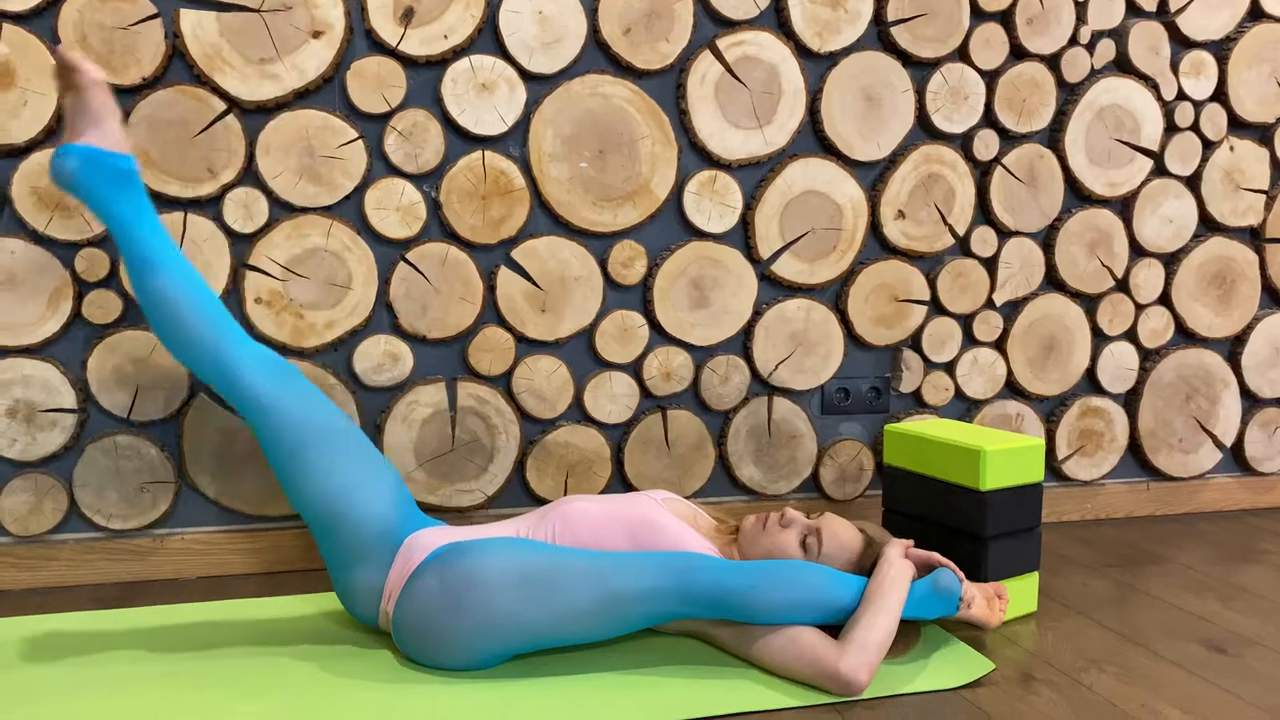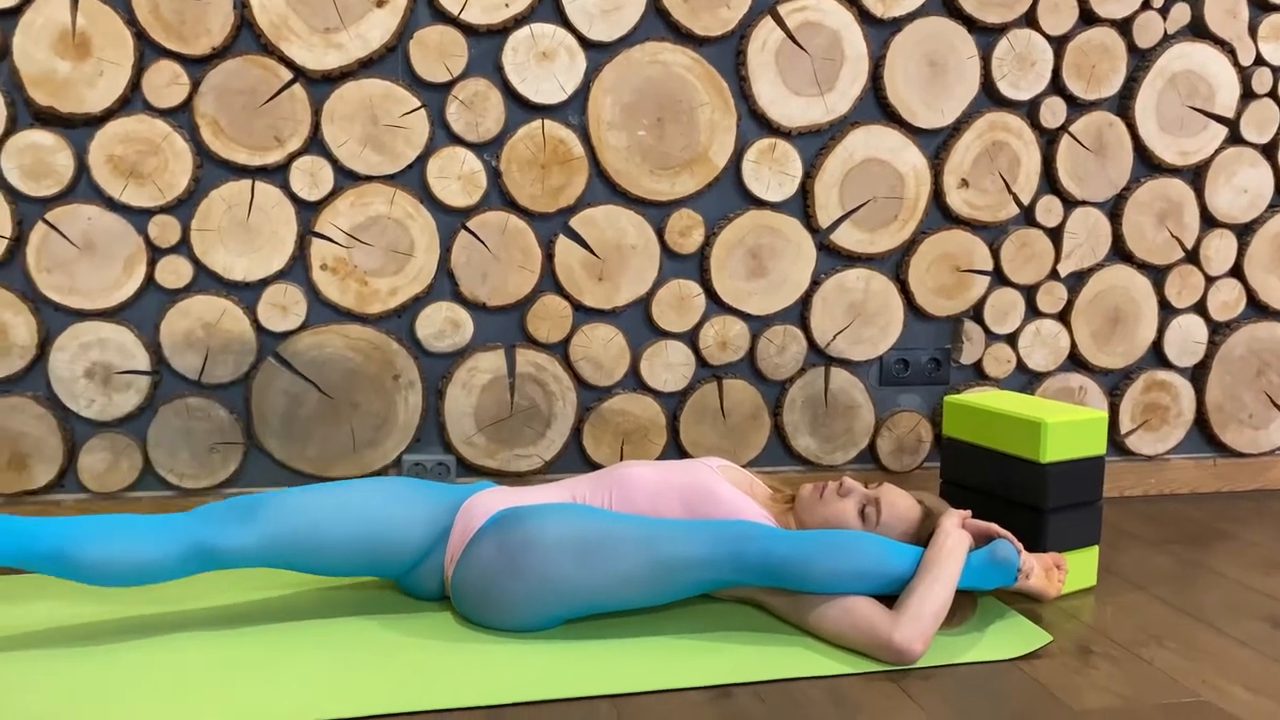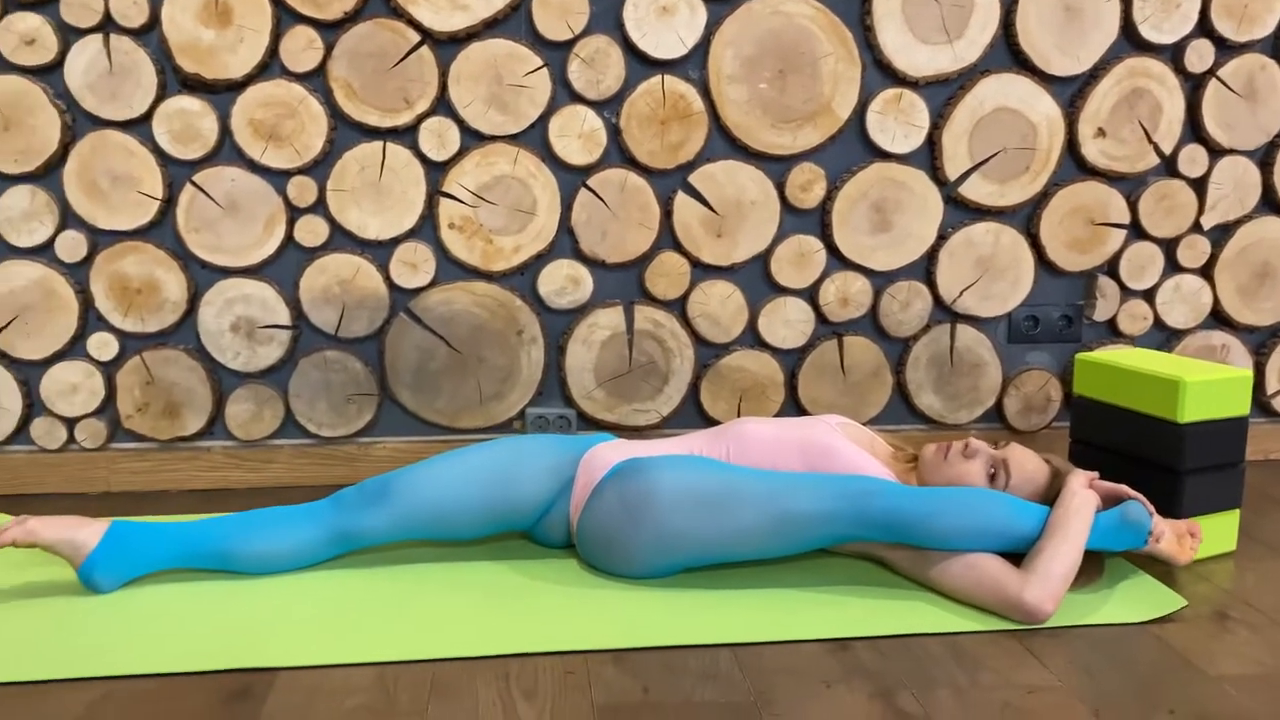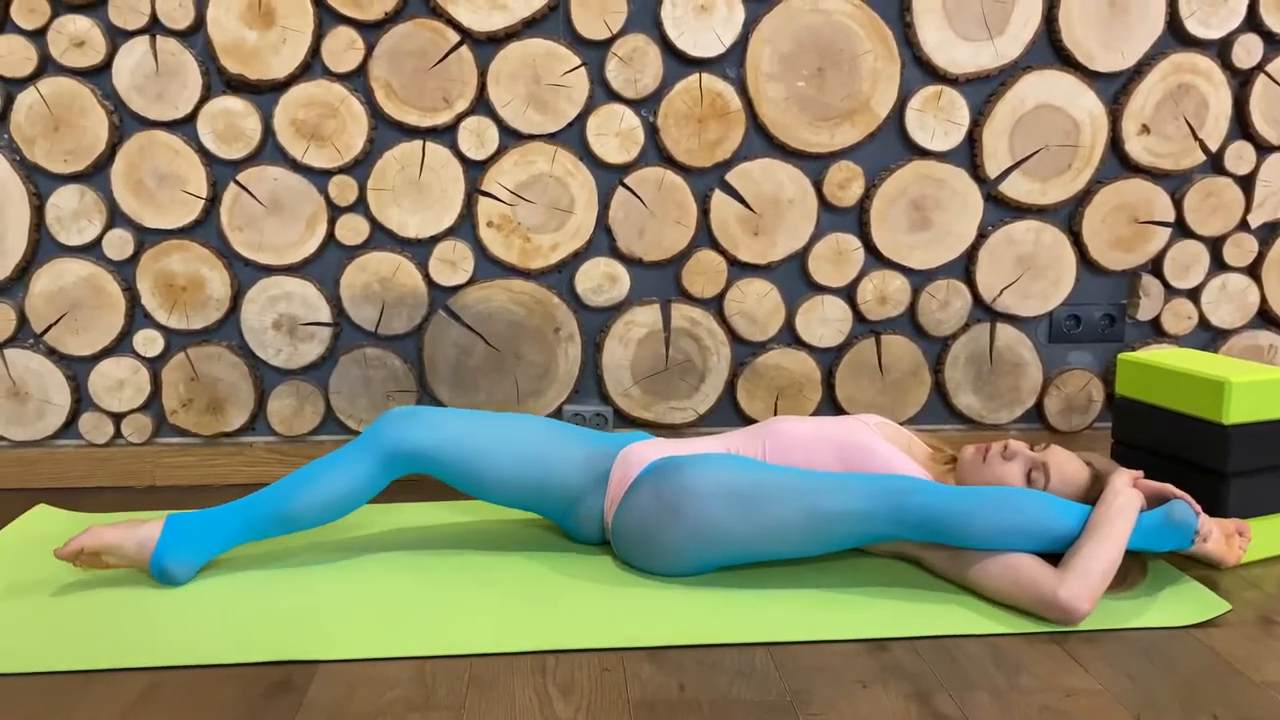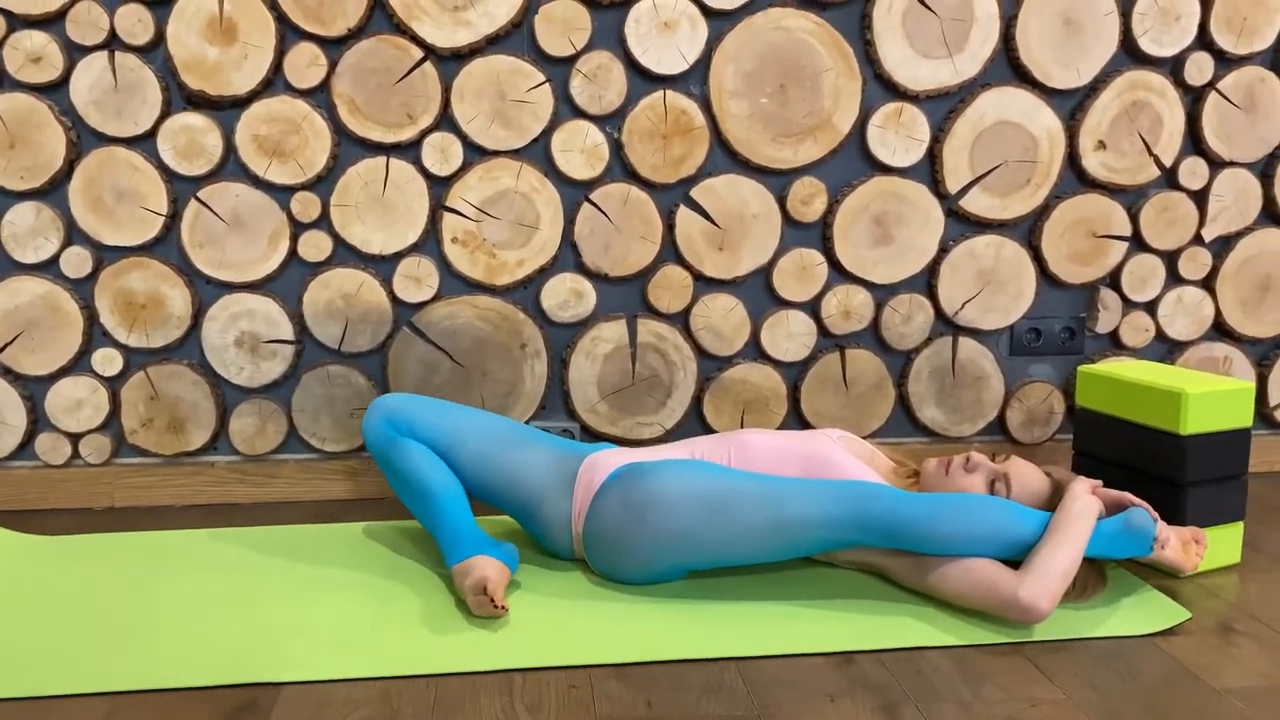
dt=1s
person 1, frame 1
left shoulder: (730, 597)
right shoulder: (701, 524)
left elbow: (849, 673)
left wrist: (897, 581)
left hip: (448, 604)
right hip: (401, 557)
person 1, frame 2
left shoulder: (786, 563)
right shoulder: (743, 485)
left elbow: (901, 639)
left wrist: (956, 551)
left hip: (512, 571)
right hip: (464, 515)
right knee: (220, 525)
person 1, frame 3
left shoulder: (908, 523)
right shoulder: (868, 442)
left elbow: (1030, 596)
left wrist: (1082, 512)
left hip: (633, 517)
right hip: (586, 467)
right knee: (356, 513)
right ankle: (122, 546)
person 1, frame 4
left shoulder: (945, 515)
right shoulder: (908, 444)
left elbow: (1067, 595)
left wrist: (1124, 512)
left hip: (668, 511)
right hip: (625, 466)
right knee: (398, 432)
right ankle: (188, 538)
person 1, frame 5
left shoulder: (905, 535)
right shoulder: (873, 464)
left elbow: (1025, 596)
left wrist: (1083, 516)
right hip: (591, 477)
right ankle: (473, 550)
